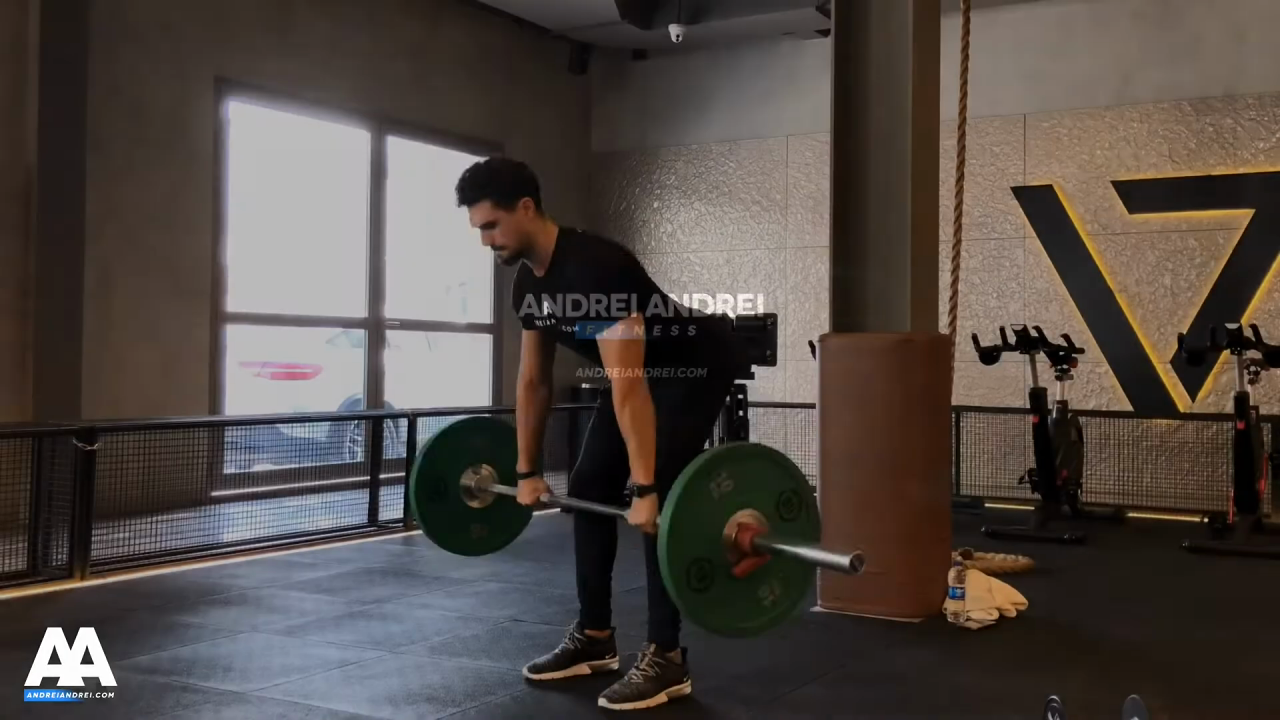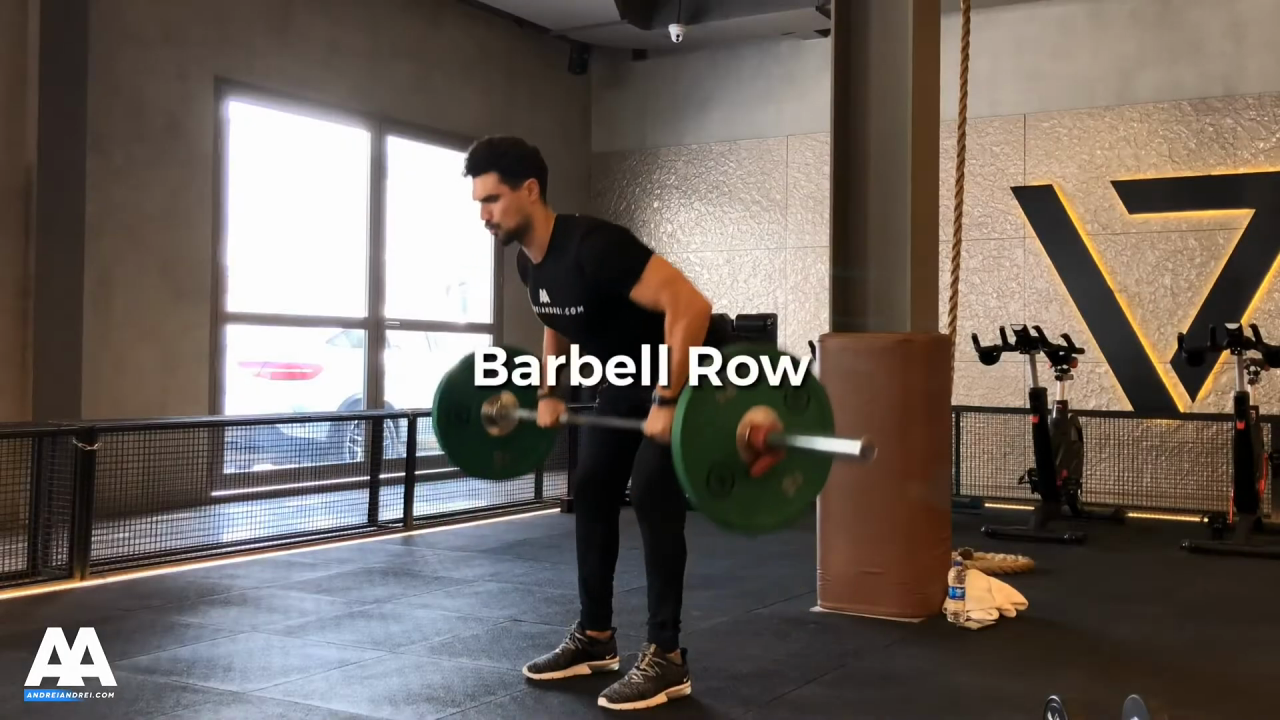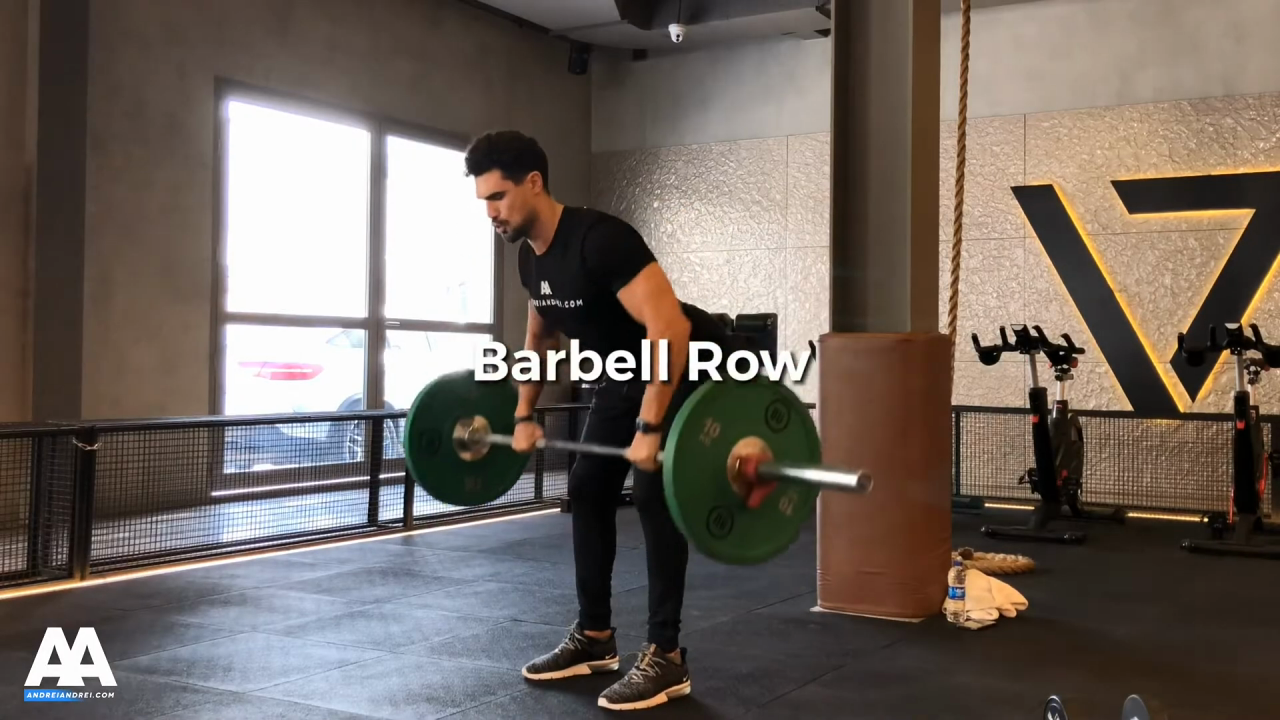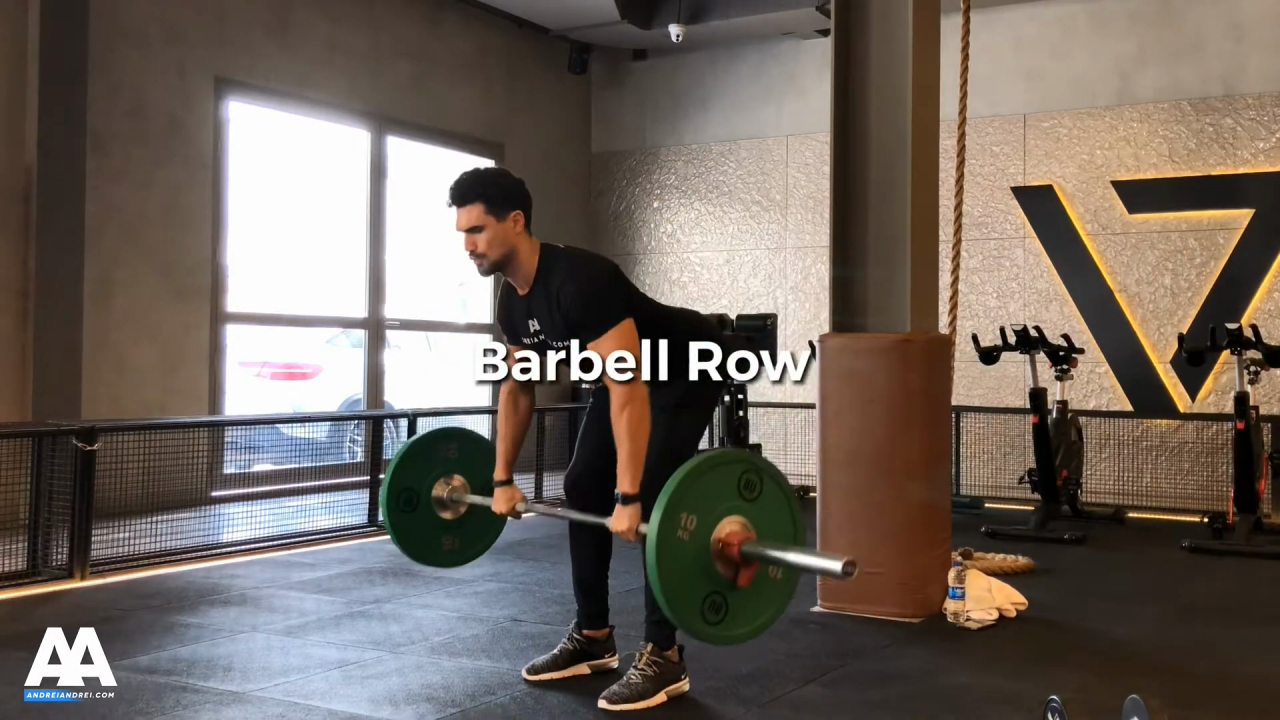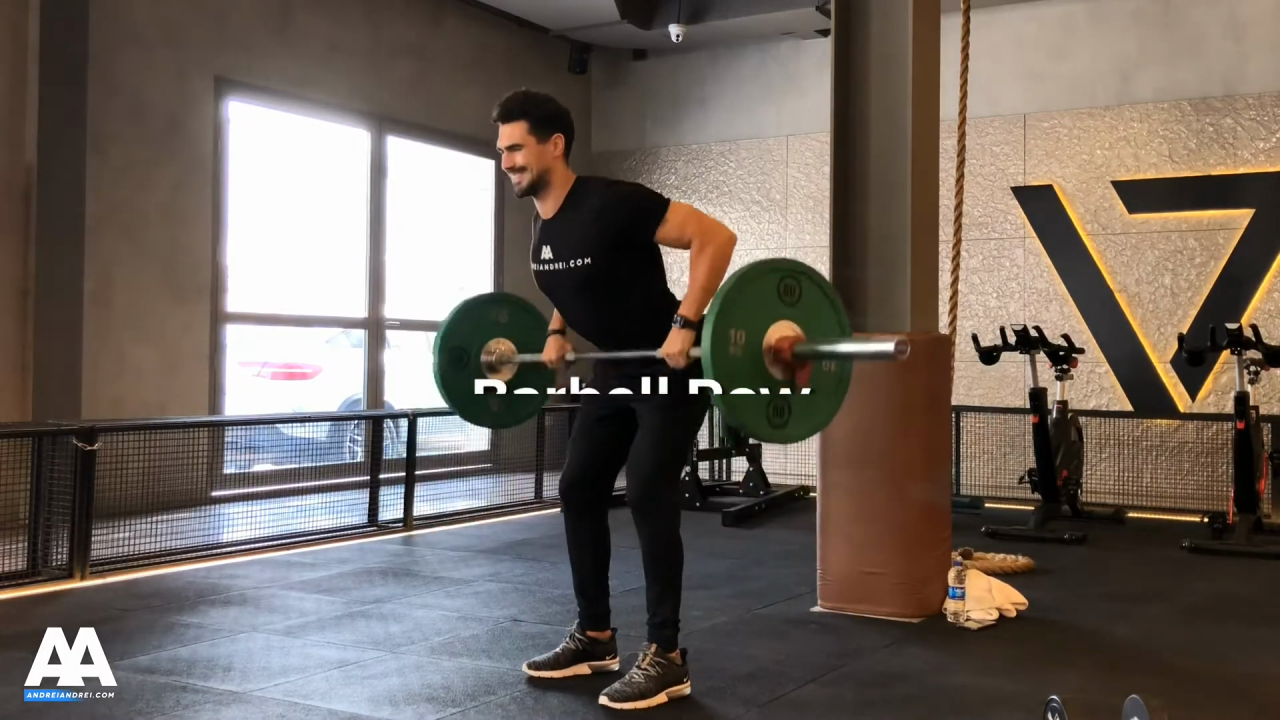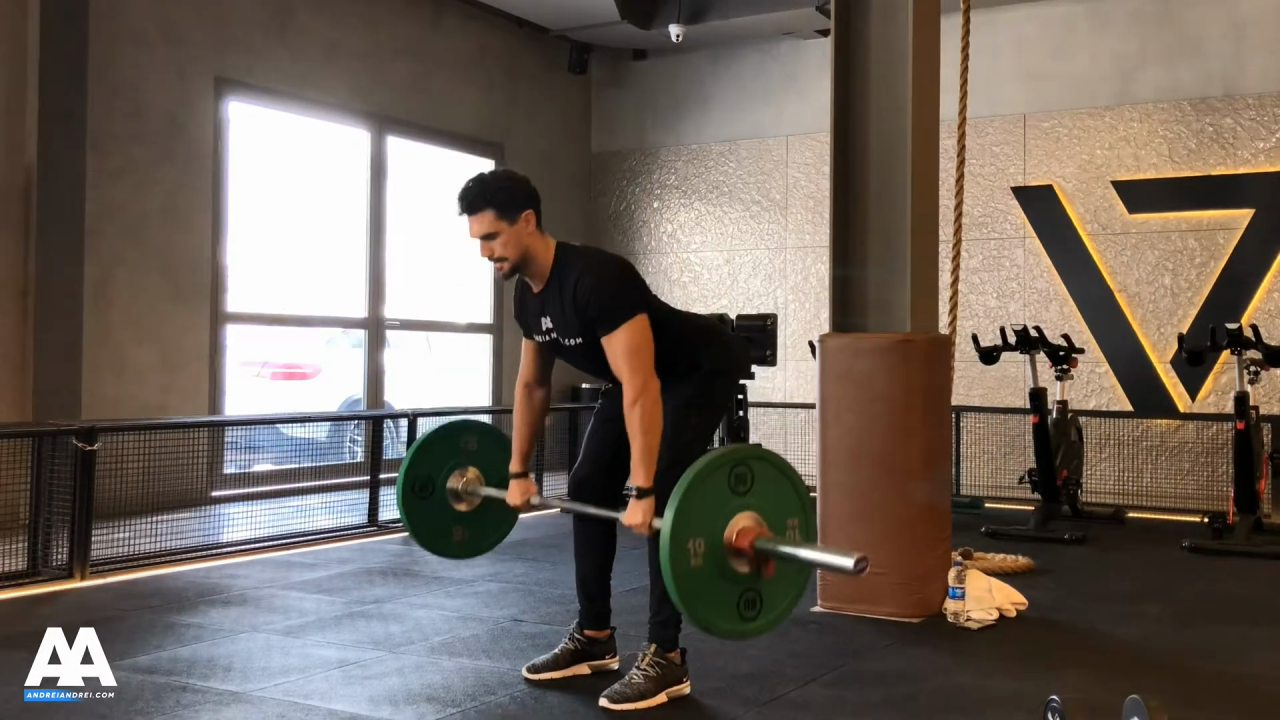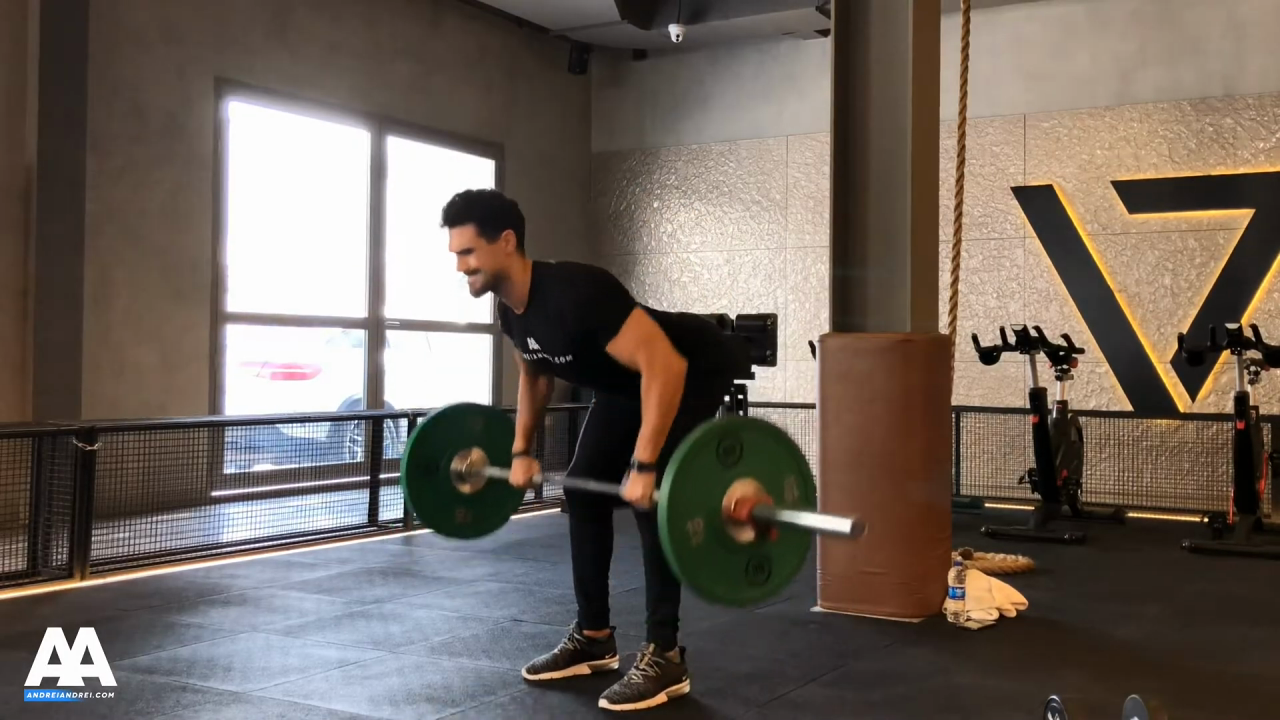
dt=0.7s
person 1, frame 1
left shoulder: (595, 267)
right shoulder: (527, 285)
left elbow: (629, 382)
right elbow: (533, 380)
left wrist: (644, 489)
right wrist: (527, 469)
left hip: (696, 366)
right hip: (639, 371)
left knee: (657, 495)
right knee: (588, 487)
left ankle: (665, 657)
right ankle: (594, 636)
person 1, frame 2
left shoulder: (594, 247)
right shoulder: (528, 264)
left elbow: (689, 307)
left wrist: (668, 403)
right wrist: (550, 395)
left hip: (690, 362)
right hip: (630, 368)
left knee: (653, 493)
right knee: (590, 489)
left ankle: (666, 659)
right ankle: (595, 637)
person 1, frame 3
left shoulder: (601, 240)
right shoulder: (530, 260)
left elbow: (670, 331)
right elbow: (537, 341)
left wrist: (649, 430)
right wrist: (525, 416)
left hip: (689, 365)
right hip: (624, 368)
left knee: (656, 493)
right knee: (587, 489)
left ankle: (665, 657)
right ankle: (594, 637)
person 1, frame 4
left shoulder: (581, 281)
right shoulder: (512, 300)
left elbow: (629, 393)
right elbow: (516, 390)
left wrist: (629, 498)
right wrist: (502, 479)
left hip: (685, 370)
right hip: (629, 371)
left knee: (651, 499)
right knee: (581, 490)
left ankle: (663, 657)
right ankle: (592, 636)
person 1, frame 5
left shoulder: (611, 203)
right shoulder: (542, 224)
left elbow: (716, 238)
left wrist: (684, 326)
right wrist: (556, 333)
left hip: (671, 366)
right hip: (615, 368)
left knee: (647, 496)
right knee: (578, 491)
left ankle: (665, 658)
right ankle: (594, 637)
person 1, frame 6
left shoulder: (596, 279)
right shoulder: (527, 297)
left elbow: (641, 388)
right elbow: (532, 385)
left wrist: (642, 493)
right wrist: (519, 471)
left hip: (699, 371)
right hip: (633, 377)
left knee: (661, 495)
right knee: (587, 489)
left ankle: (665, 657)
right ankle: (594, 637)
person 1, frame 7
left shoulder: (575, 293)
right shoulder: (511, 312)
left elbow: (666, 367)
right elbow: (534, 376)
left wrist: (645, 468)
right wrist: (522, 451)
left hip: (693, 370)
right hip: (623, 374)
left knee: (651, 497)
right knee: (584, 491)
left ankle: (664, 657)
right ankle: (593, 636)
